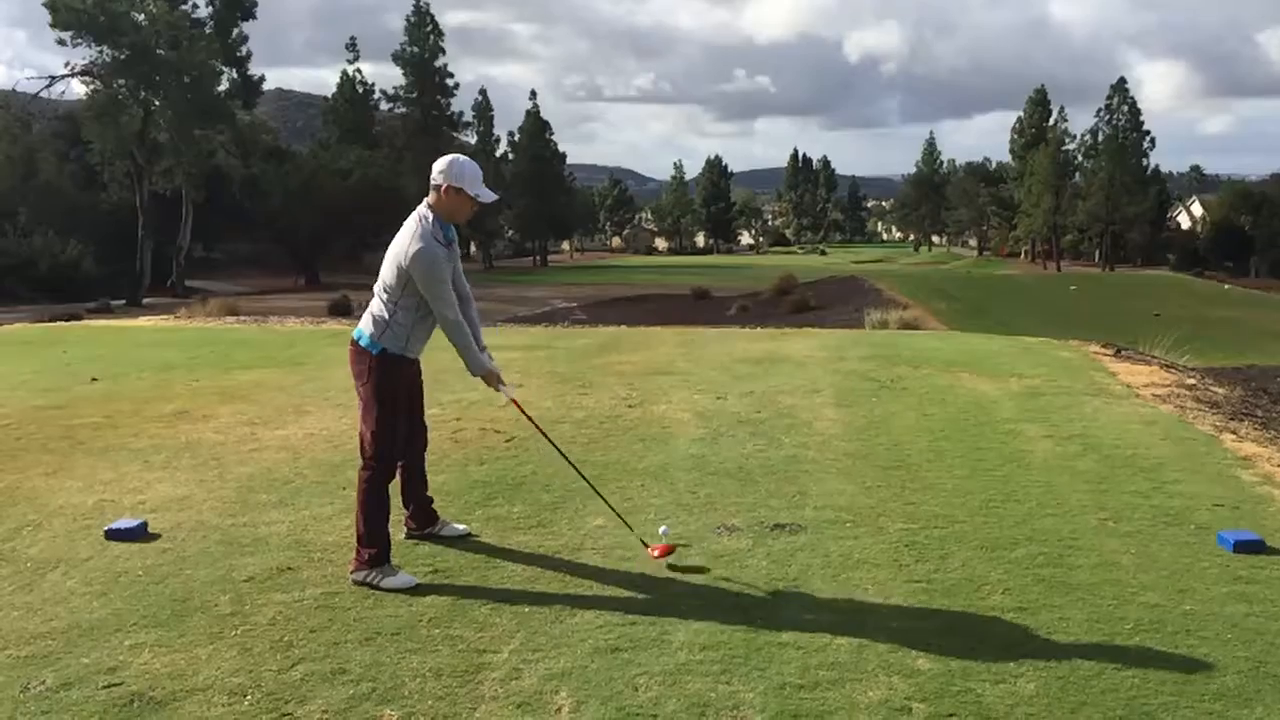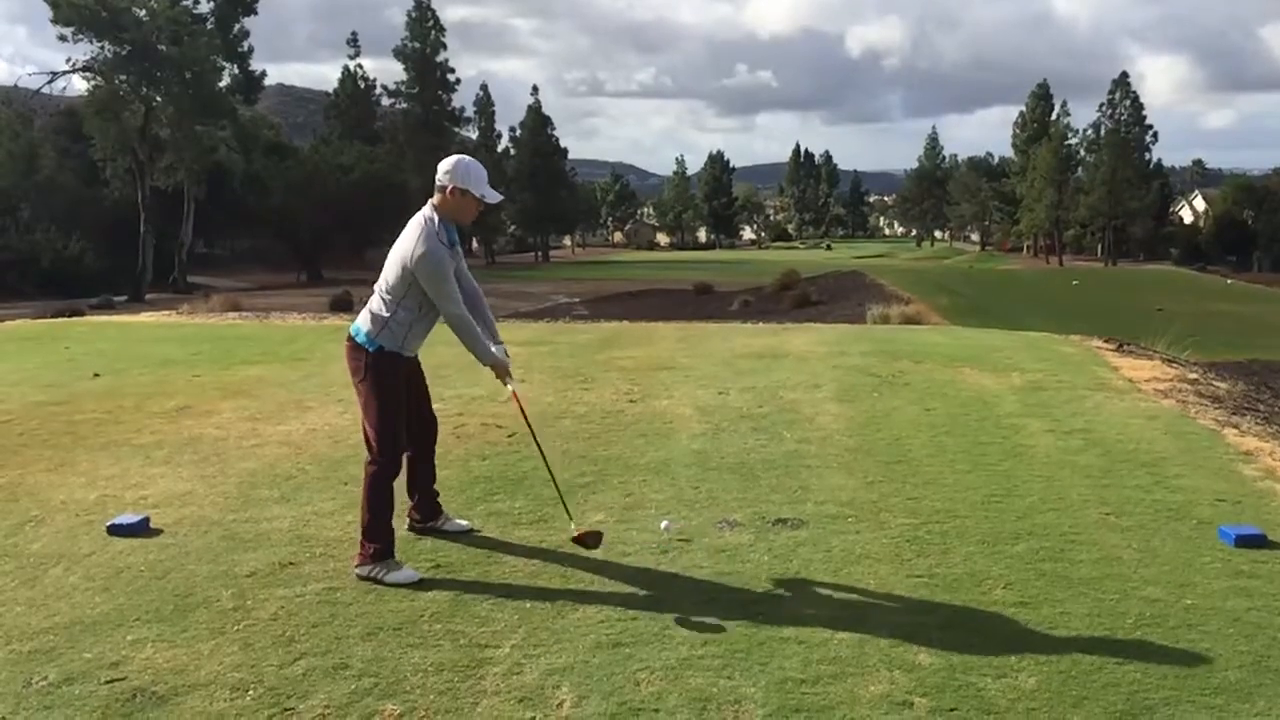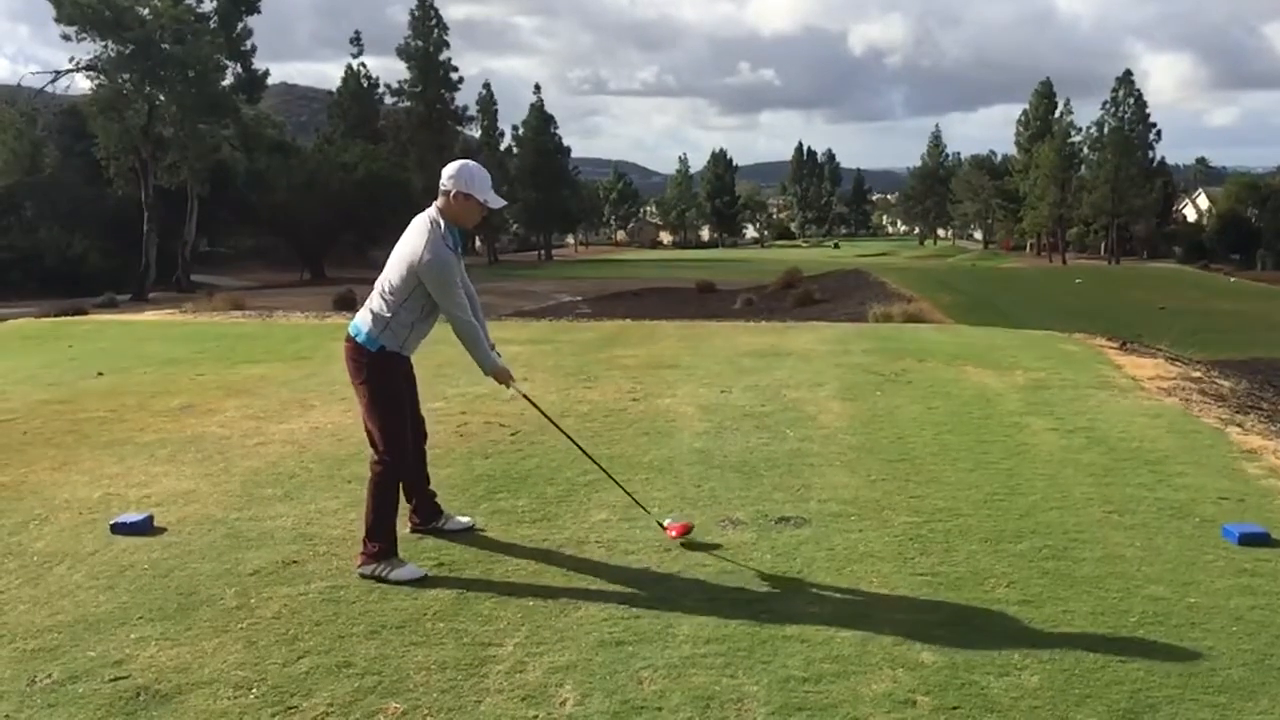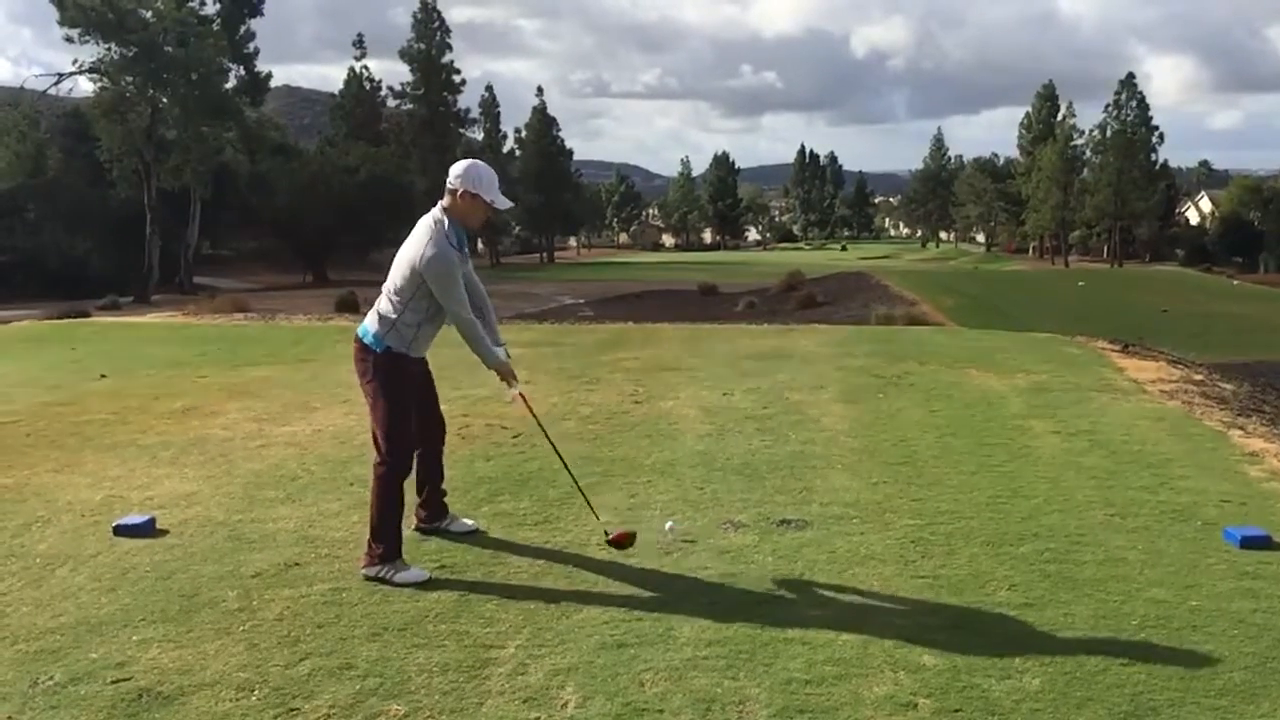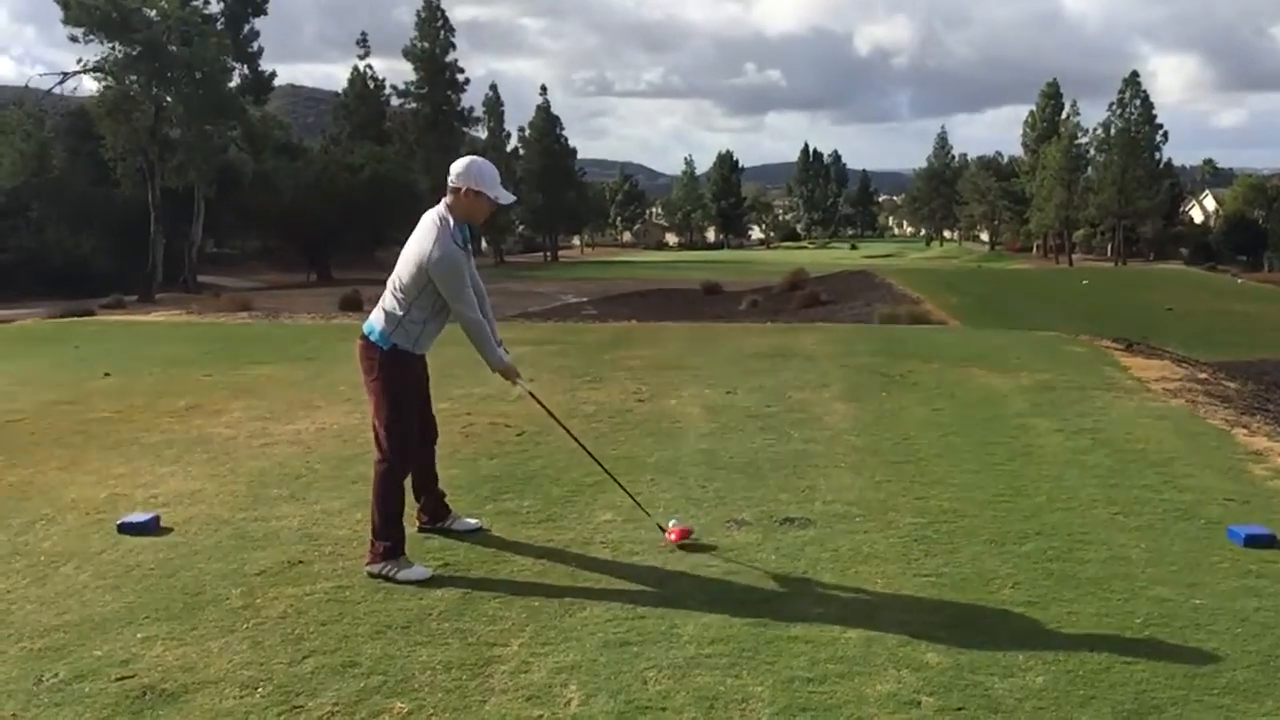
dt=0.7s
person 1, frame 1
left shoulder: (440, 230)
right shoulder: (423, 247)
left elbow: (462, 296)
right elbow: (448, 316)
left wrist: (482, 352)
right wrist: (479, 367)
left hip: (401, 354)
right hip: (379, 355)
left knee: (413, 440)
right knee: (381, 456)
left ankle: (421, 520)
right ankle: (369, 561)
person 1, frame 2
left shoulder: (443, 229)
right shoulder: (427, 247)
left elbow: (469, 291)
right elbow: (455, 313)
left wrist: (496, 345)
right wrist: (489, 358)
left hip: (398, 350)
right hip: (375, 351)
left knee: (423, 431)
right knee: (387, 450)
left ankle: (425, 513)
right ankle: (373, 555)
person 1, frame 3
left shoulder: (437, 226)
right shoulder: (434, 251)
left elbow: (467, 294)
right elbow: (459, 318)
left wrist: (491, 350)
right wrist: (490, 365)
left hip: (389, 348)
right hip: (373, 352)
left knee: (414, 436)
right knee: (392, 450)
left ankle: (425, 513)
right ankle: (376, 554)
person 1, frame 4
left shoulder: (449, 230)
right shoulder: (436, 250)
left elbow: (474, 291)
right elbow: (462, 316)
left wrist: (499, 347)
right wrist: (494, 362)
left hip: (406, 351)
right hip: (383, 353)
left knee: (431, 432)
right knee: (396, 452)
left ankle: (431, 513)
right ankle: (381, 556)
person 1, frame 5
left shoulder: (448, 223)
right shoulder: (443, 250)
left elbow: (476, 290)
right elbow: (468, 315)
left wrist: (498, 346)
right wrist: (498, 362)
left hip: (405, 348)
right hip: (388, 351)
left knee: (423, 434)
right knee: (397, 449)
left ankle: (433, 512)
right ankle: (384, 554)
